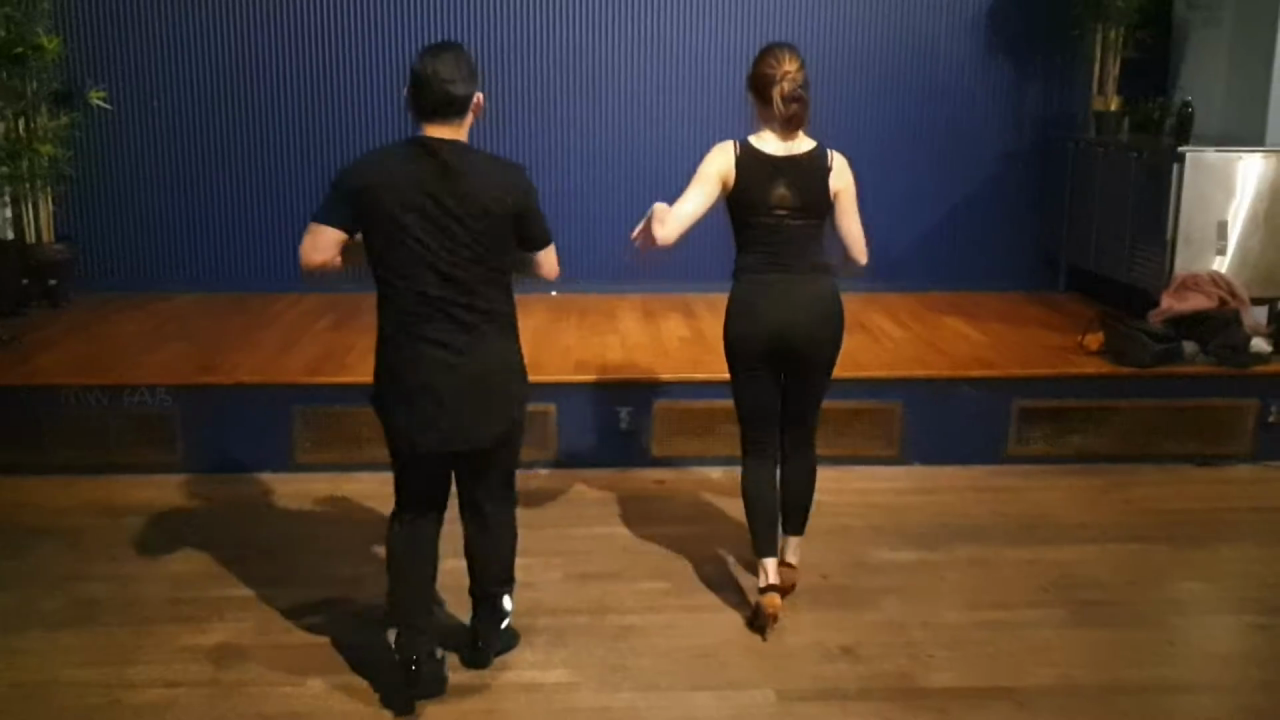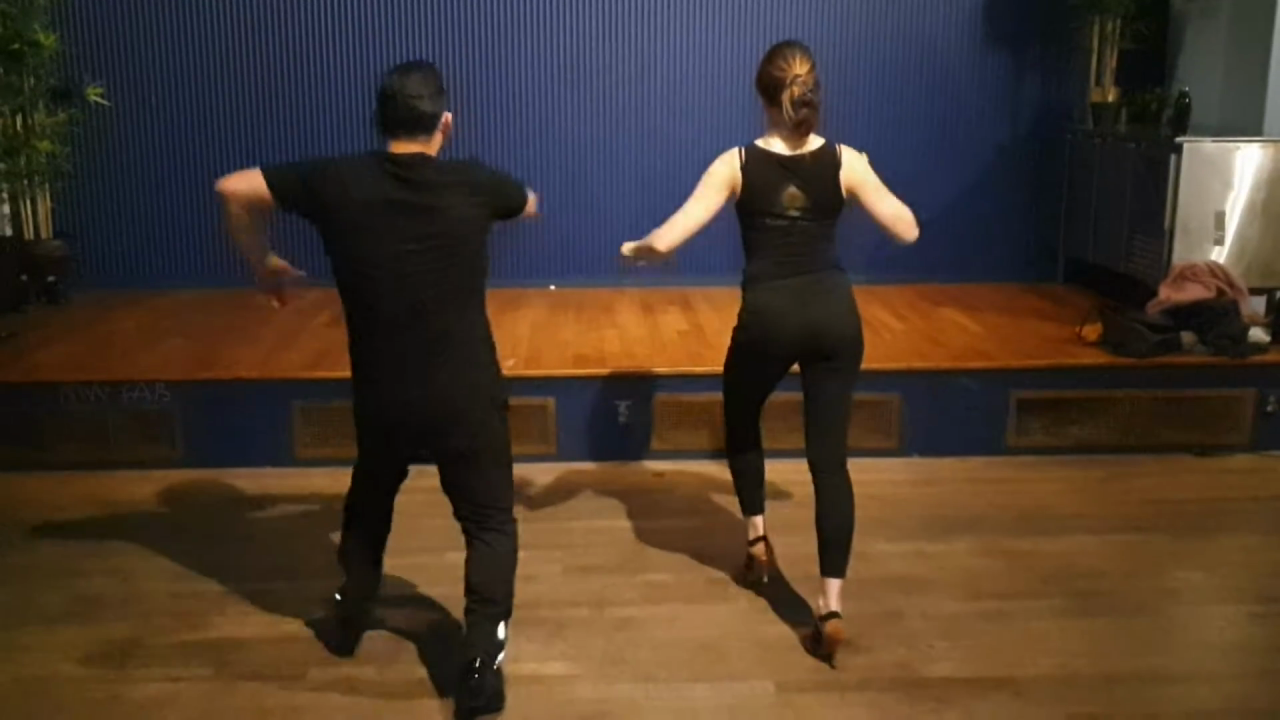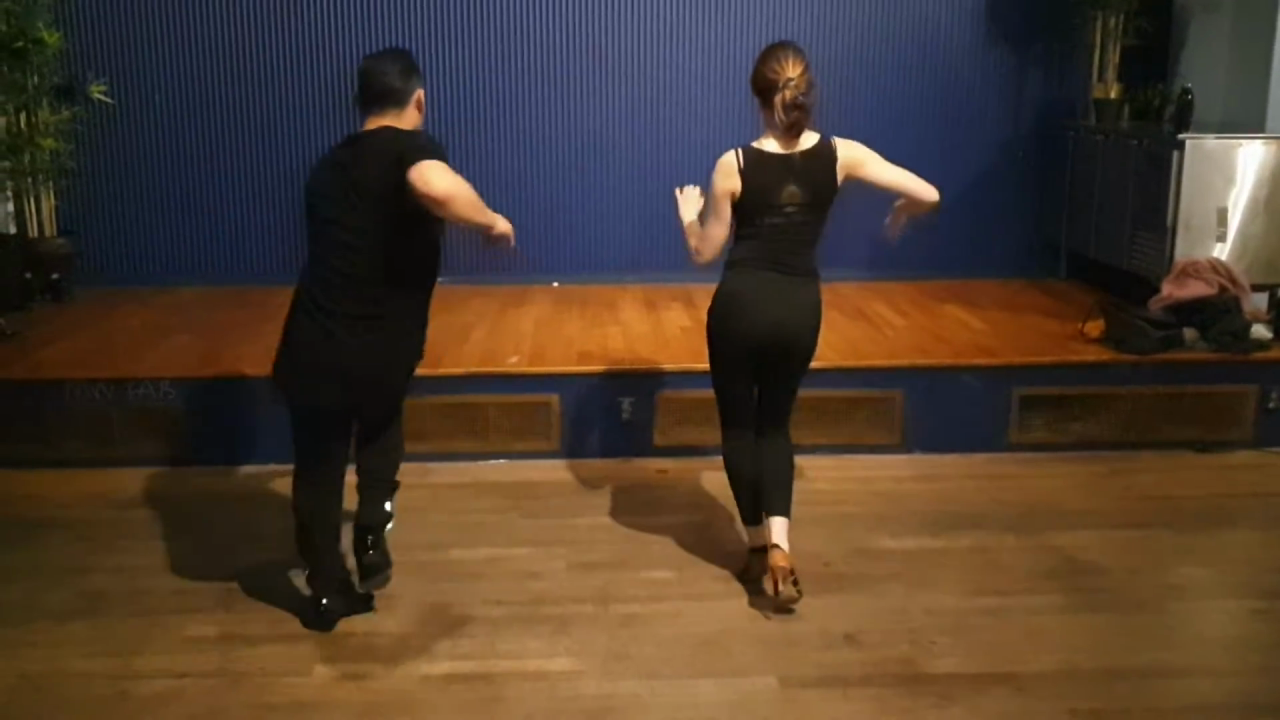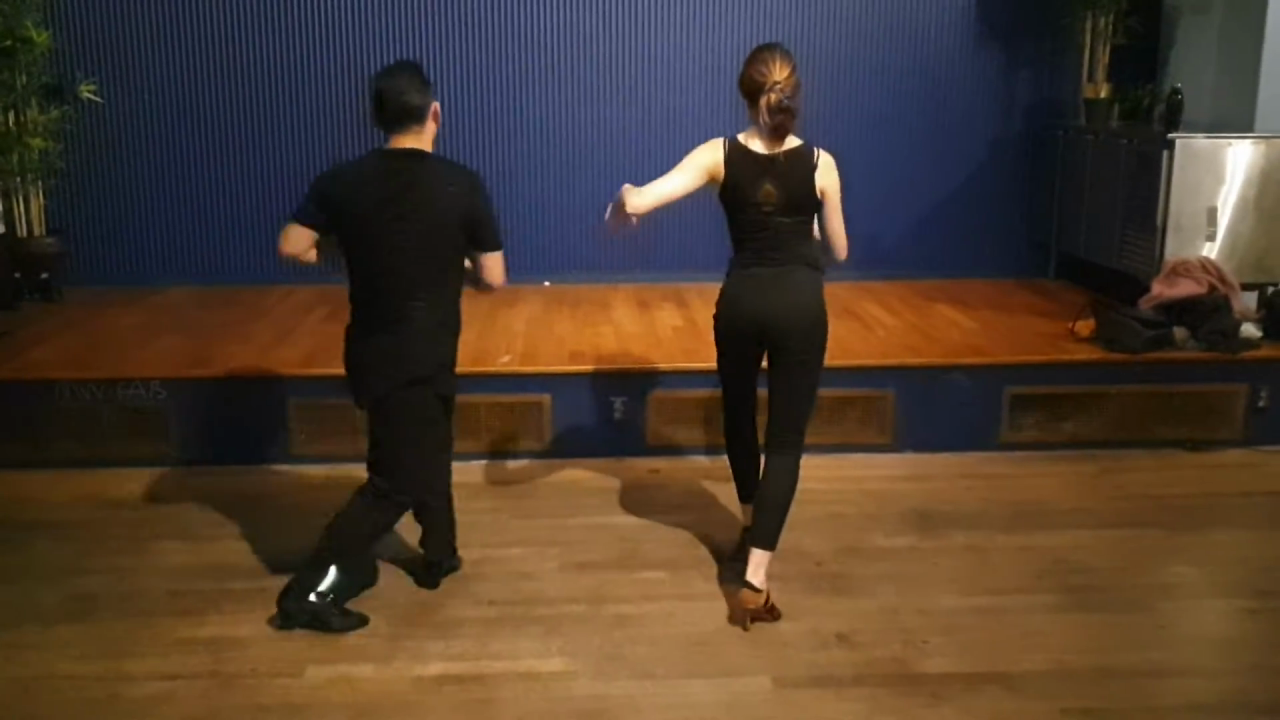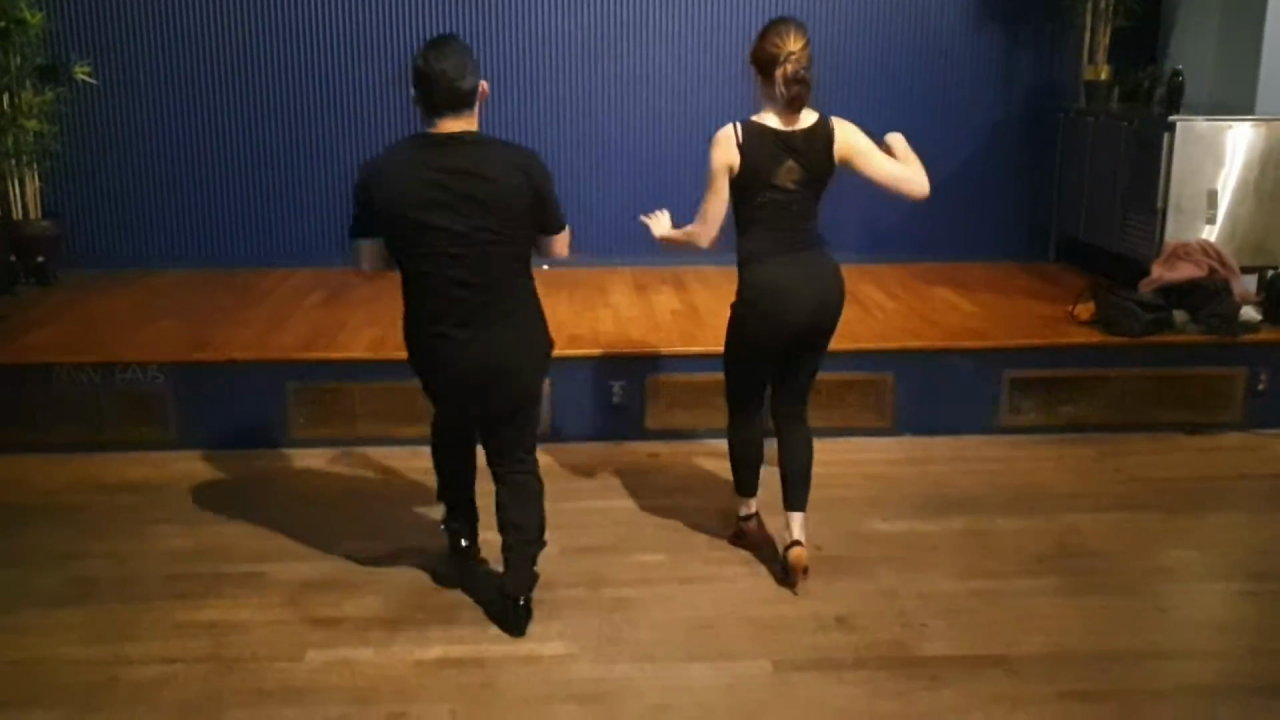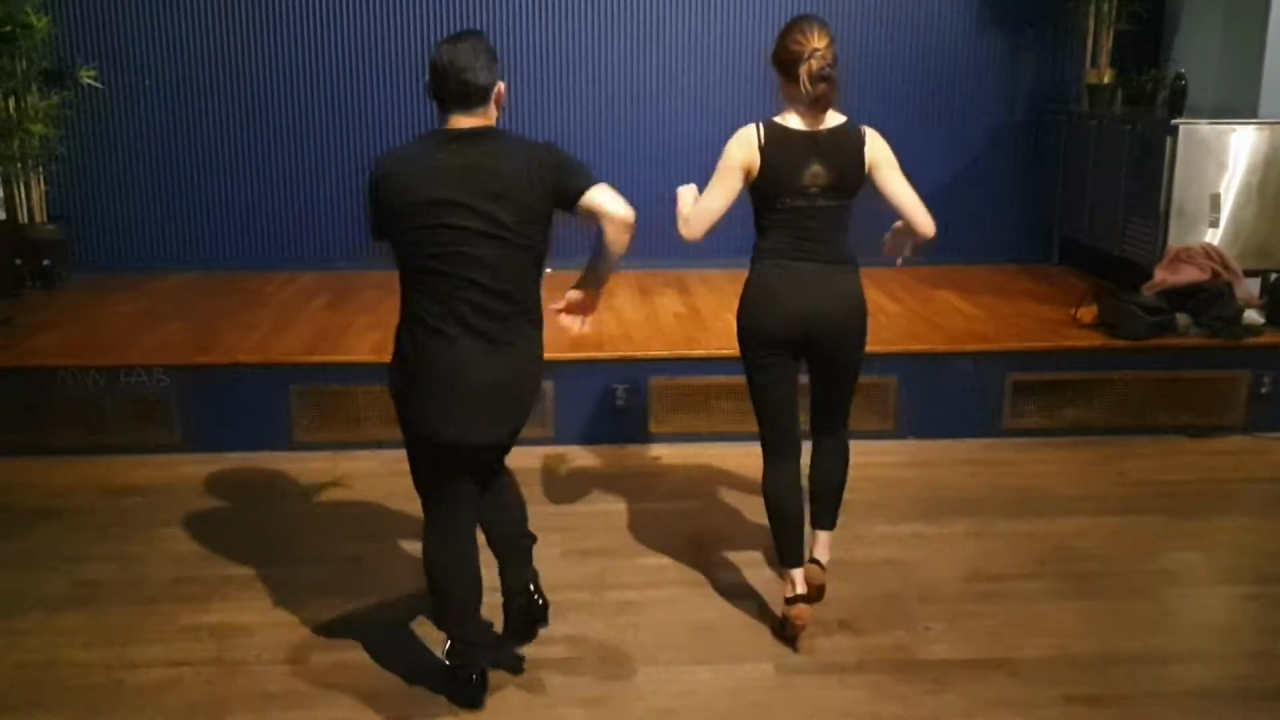
dt=0.5s
person 1, frame 1
left shoulder: (367, 174)
right shoulder: (507, 181)
left elbow: (315, 256)
right elbow: (546, 268)
left hip: (406, 379)
right hip: (489, 379)
left knee: (415, 508)
right knee: (489, 506)
left ankle: (416, 656)
right ankle: (488, 630)
person 1, frame 2
left shoulder: (339, 183)
right shoulder: (473, 184)
left elbow: (233, 190)
right elbow: (530, 205)
left wrist: (261, 262)
left hip: (383, 397)
right hip: (467, 396)
left knee: (371, 491)
right knee: (490, 523)
left ankle: (353, 605)
right ankle: (481, 664)
person 1, frame 3
left shoulder: (327, 167)
right shoulder: (407, 150)
right elbow: (434, 186)
left wrist: (434, 221)
right wrist: (492, 221)
left hip: (311, 349)
right hip: (384, 352)
left knee: (317, 467)
right knee: (379, 434)
left ankle: (325, 593)
right ankle: (372, 542)
person 1, frame 4
left shoulder: (341, 179)
right shoulder: (460, 184)
left elbow: (291, 247)
right elbow: (493, 277)
left hip: (368, 353)
right hip: (415, 361)
left knee: (427, 449)
right knee: (394, 482)
left ankle: (439, 550)
right ankle: (313, 592)
person 1, frame 5
left shoulder: (383, 173)
right shoulder: (519, 165)
right elbow: (558, 250)
left hip: (438, 351)
right hip: (514, 350)
left knee: (452, 435)
right knee: (516, 465)
left ankle: (461, 538)
right ankle: (517, 593)
person 1, frame 6
left shoulder: (394, 170)
right shoulder: (536, 162)
right elbow: (618, 214)
right wrist: (593, 284)
left hip: (432, 377)
right hip: (513, 372)
left knee: (448, 515)
right knee: (489, 474)
left ankle: (468, 660)
right ankle: (522, 590)
person 2, frame 1
left shoulder: (728, 158)
right shoulder: (833, 165)
left elbow: (666, 232)
right elbow: (859, 256)
left wrist: (651, 221)
left hip: (753, 311)
right hip: (816, 310)
left knee: (758, 444)
right knee: (799, 435)
left ankle: (768, 585)
right ankle: (788, 558)
person 2, frame 2
left shoulder: (739, 163)
right shoulder: (848, 162)
left elbow: (668, 240)
right elbow: (907, 233)
left wrist: (639, 249)
left hip: (769, 316)
right hip: (835, 315)
left knee: (740, 420)
right knee: (829, 458)
left ankle: (757, 537)
right ankle: (832, 607)
person 2, frame 3
left shoulder: (734, 165)
right shoulder: (841, 155)
left elbow: (704, 252)
right elbow: (928, 195)
left wrist: (687, 210)
right wrist: (901, 211)
left hip: (738, 305)
right hip: (799, 307)
left knee: (738, 428)
right knee: (773, 426)
left ankle: (757, 547)
right ankle: (779, 545)
person 2, frame 4
left shoulder: (717, 156)
right shoulder: (819, 164)
left elbow: (636, 205)
right elbow: (836, 252)
left wrist: (623, 198)
left hip: (739, 301)
right hip: (800, 305)
left knee: (737, 413)
right knee: (787, 443)
left ankle: (747, 524)
right ankle: (755, 582)
person 2, frame 5
left shoulder: (731, 140)
right shoulder: (834, 134)
left elbow: (705, 235)
right elbow: (918, 187)
left wrist: (664, 230)
right wrist: (899, 146)
left hip: (768, 292)
right hip: (823, 285)
left knee: (745, 406)
right knee: (792, 409)
left ankle: (748, 519)
right ankle: (796, 539)
person 2, frame 6
left shoulder: (750, 141)
right shoulder: (863, 141)
left elbow: (693, 229)
right elbow: (924, 227)
left wrist: (683, 197)
right wrist: (900, 231)
left hip: (772, 301)
right hip: (839, 299)
left knee: (780, 446)
right knee: (831, 431)
left ankle: (794, 596)
right ankle: (821, 556)
